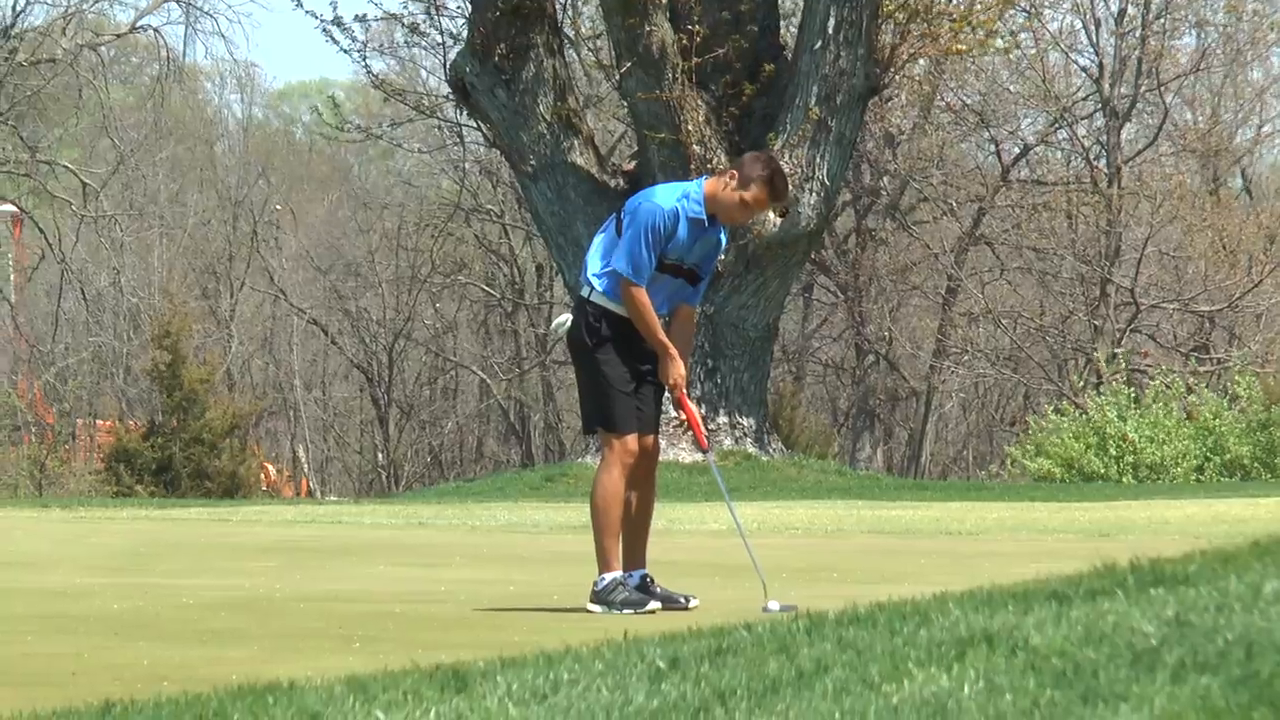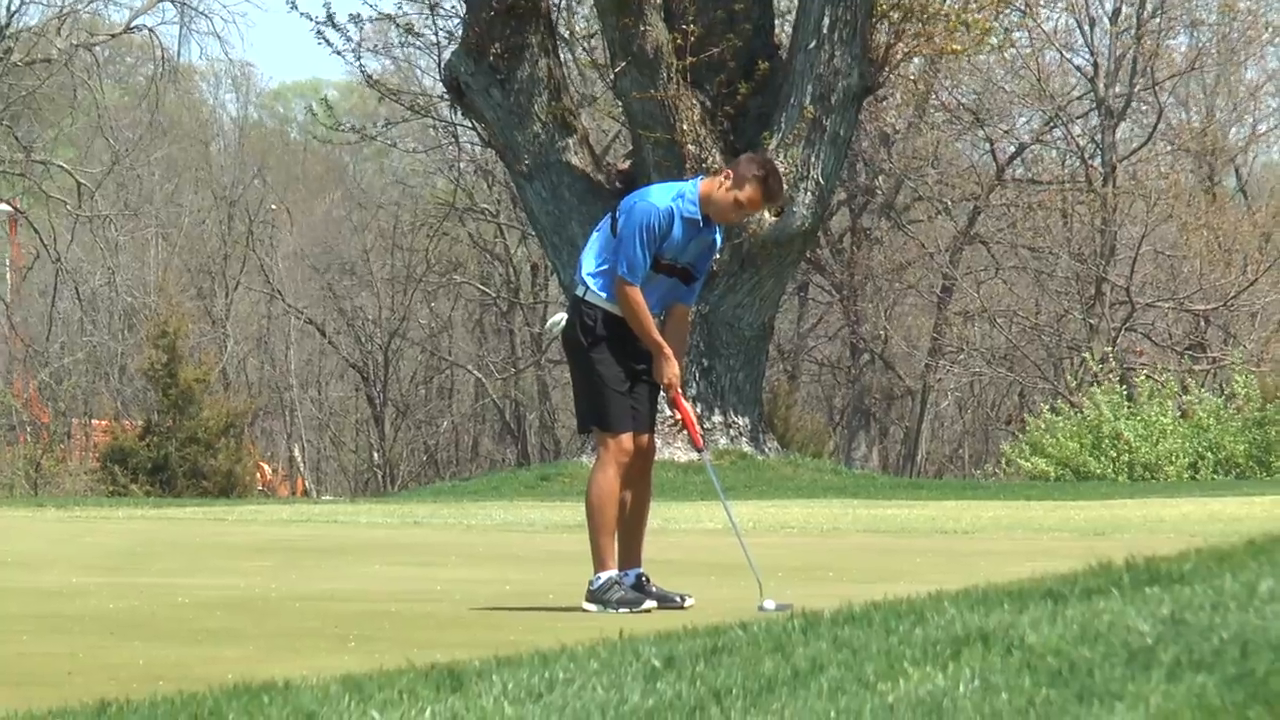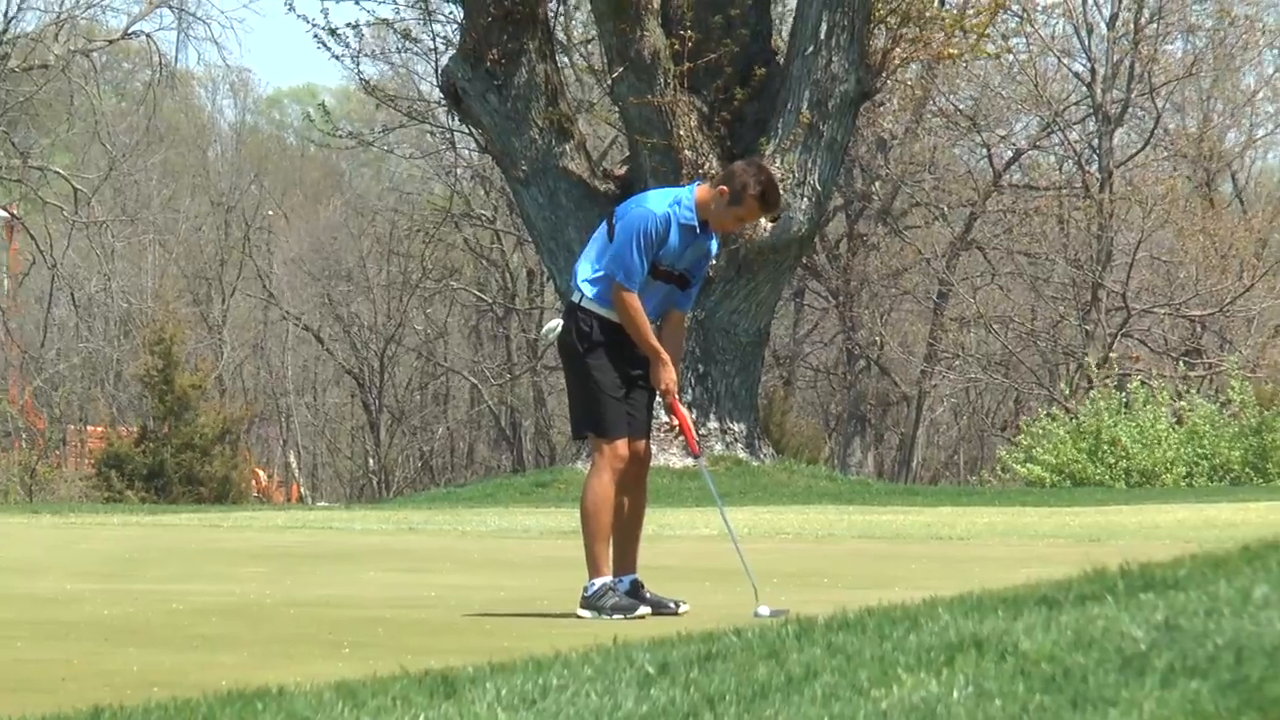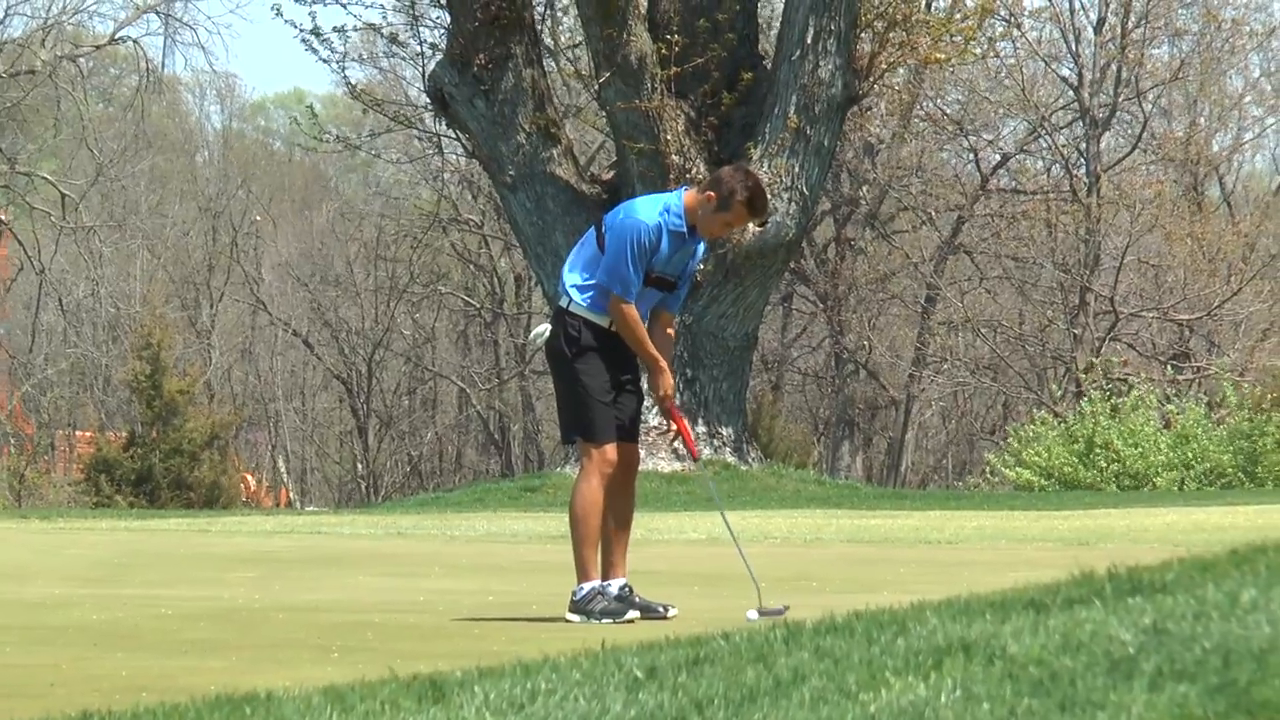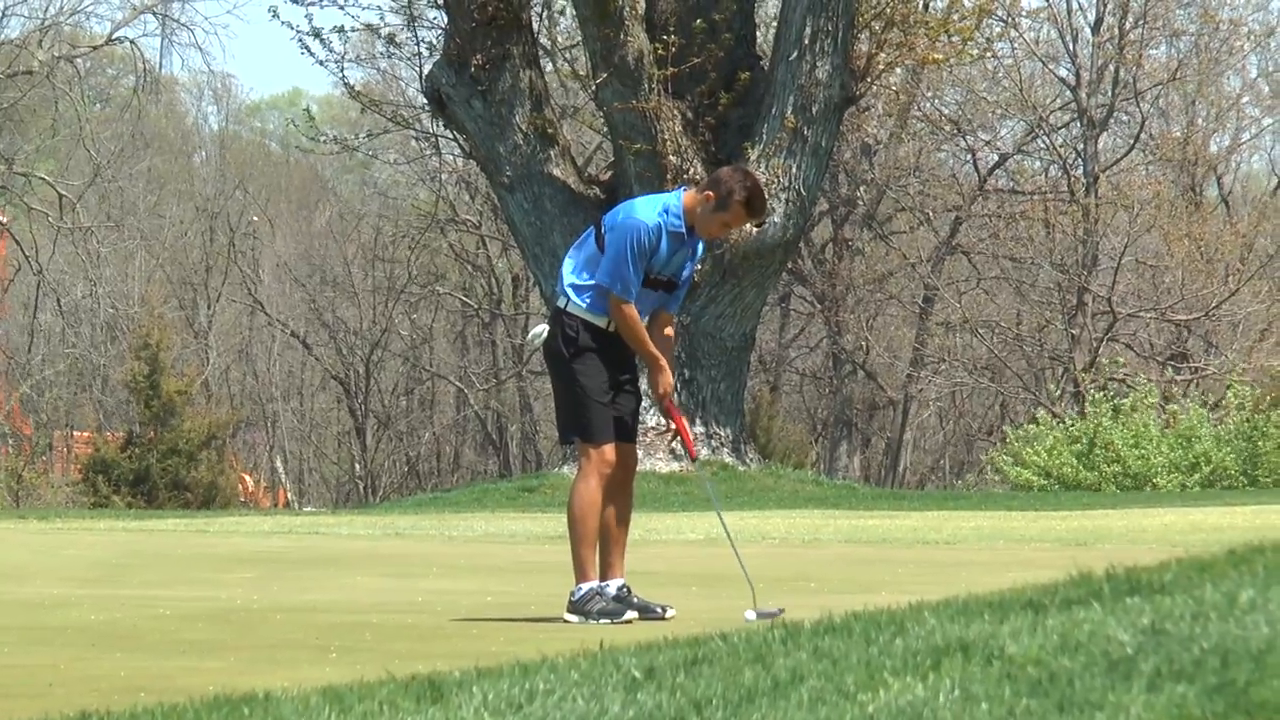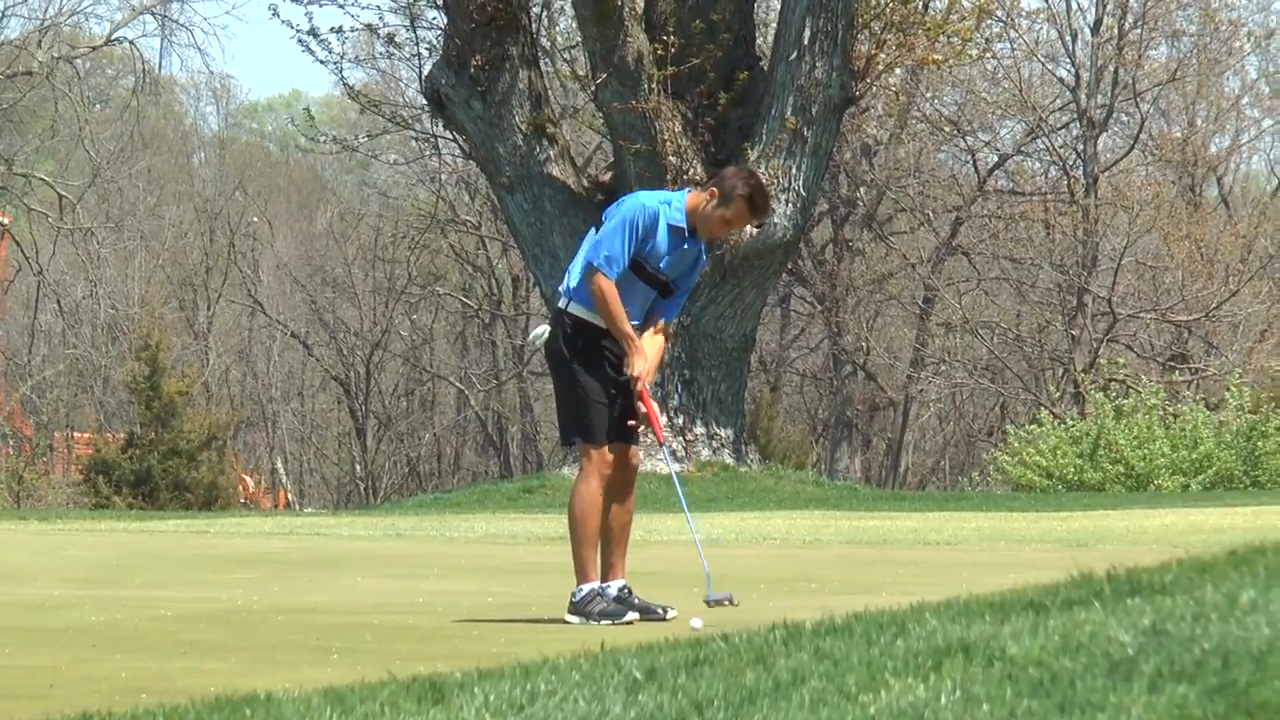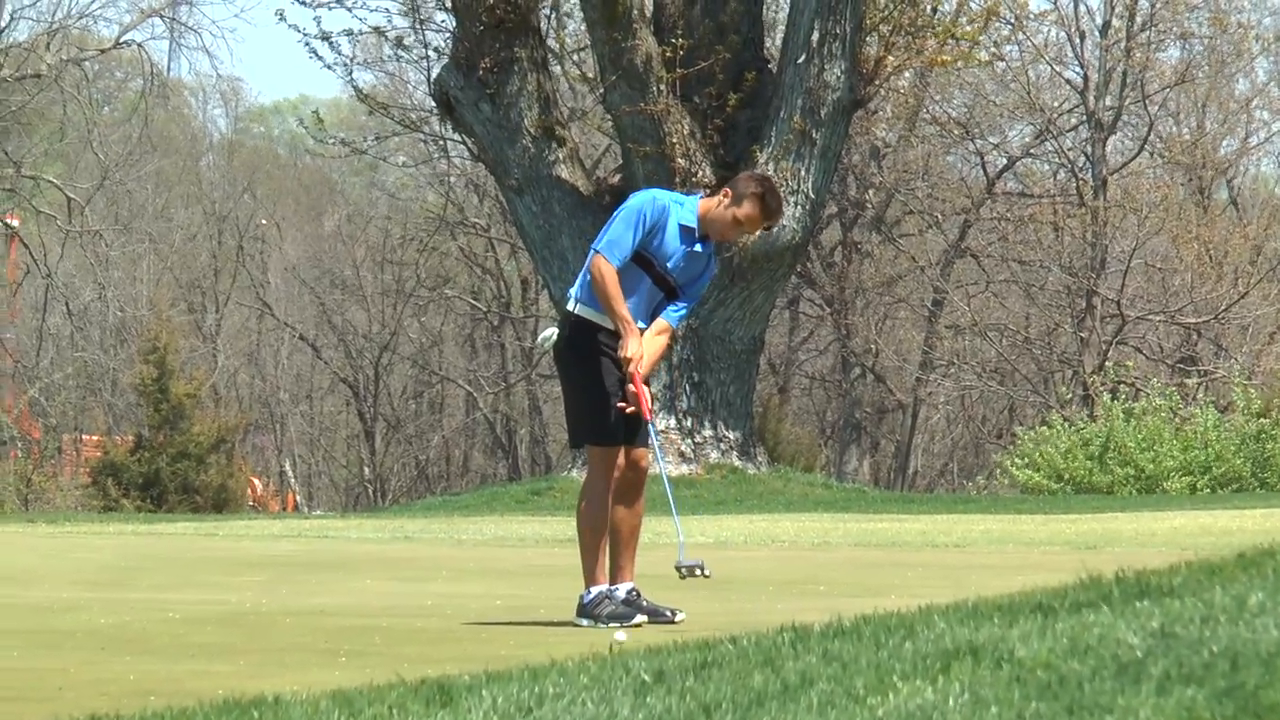
dt=0.3s
person 1, frame 1
left shoulder: (715, 236)
right shoulder: (659, 207)
left elbow: (684, 310)
right elbow: (630, 286)
left wrist: (679, 380)
right wrist: (668, 355)
left hip: (643, 333)
right hip: (603, 324)
left knee: (646, 454)
right knee: (622, 450)
left ankle: (636, 577)
right ankle: (607, 583)
person 1, frame 2
left shoulder: (710, 236)
right shoulder: (654, 206)
left elbow: (679, 308)
right elbow: (625, 285)
left wrist: (673, 376)
right wrist: (663, 354)
left hip: (638, 332)
right hip: (597, 323)
left knee: (642, 453)
right knee: (616, 449)
left ankle: (631, 576)
right ankle: (603, 581)
person 1, frame 3
left shoulder: (707, 242)
right shoulder: (651, 212)
left elbow: (675, 315)
right elbow: (622, 292)
left wrist: (670, 384)
right wrist: (659, 360)
left hip: (634, 337)
right hip: (594, 328)
left knee: (637, 460)
right knee: (612, 455)
left ankle: (626, 582)
right ankle: (597, 587)
person 1, frame 4
left shoulder: (694, 243)
right shoulder: (641, 220)
left elbow: (663, 316)
right elbow: (620, 303)
left wrist: (667, 388)
right wrist: (658, 368)
left hip: (621, 340)
right hip: (581, 333)
left knee: (626, 463)
right knee: (601, 459)
left ankle: (615, 586)
right ankle: (586, 592)
person 1, frame 5
left shoulder: (693, 246)
right shoulder: (641, 220)
left elbow: (663, 318)
right elbow: (619, 302)
left wrist: (665, 389)
right wrist: (657, 366)
left hip: (620, 342)
right hip: (579, 333)
left knee: (624, 464)
right knee: (599, 459)
left ankle: (613, 586)
right ankle: (584, 592)
person 1, frame 6
left shoulder: (696, 254)
right shoulder: (643, 209)
left elbow: (658, 325)
right elbow: (600, 280)
left wrist: (645, 381)
right wrist: (633, 348)
left hip: (621, 343)
right hip: (580, 333)
left knee: (625, 465)
right knee: (599, 461)
left ankle: (615, 587)
right ankle: (585, 593)
person 1, frame 7
left shoulder: (705, 264)
right shoulder: (653, 205)
left elbow: (663, 327)
right elbow: (601, 263)
left wrist: (639, 377)
right wrist: (628, 332)
left hip: (630, 346)
right hip: (589, 334)
left knee: (636, 465)
right knee: (606, 465)
left ankle: (622, 590)
right ankle: (594, 596)
